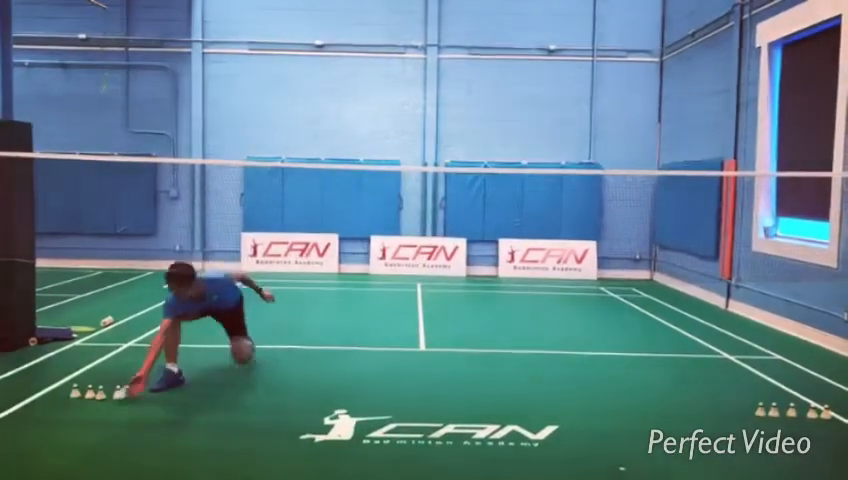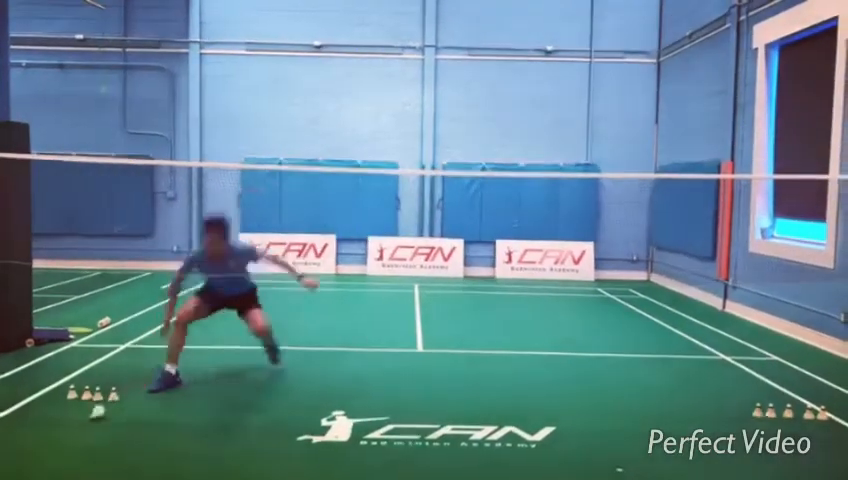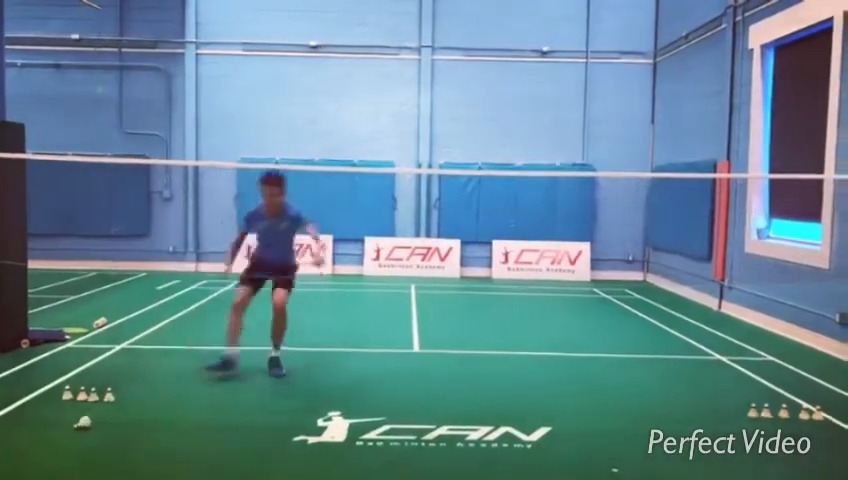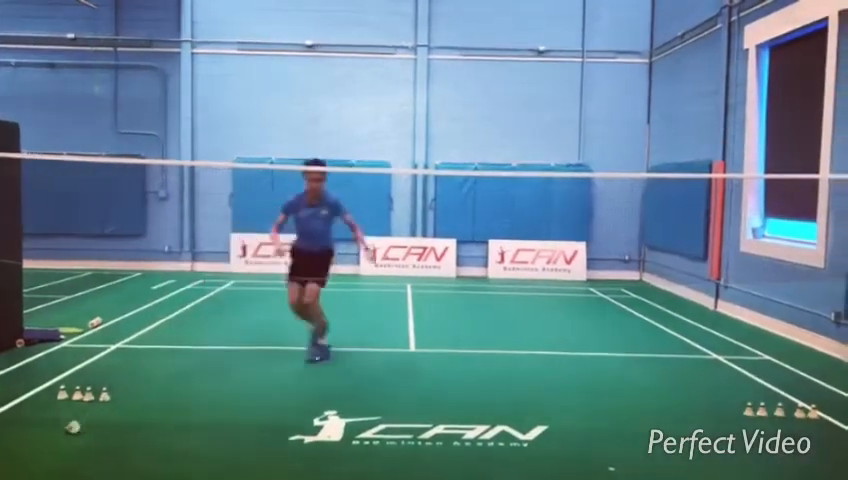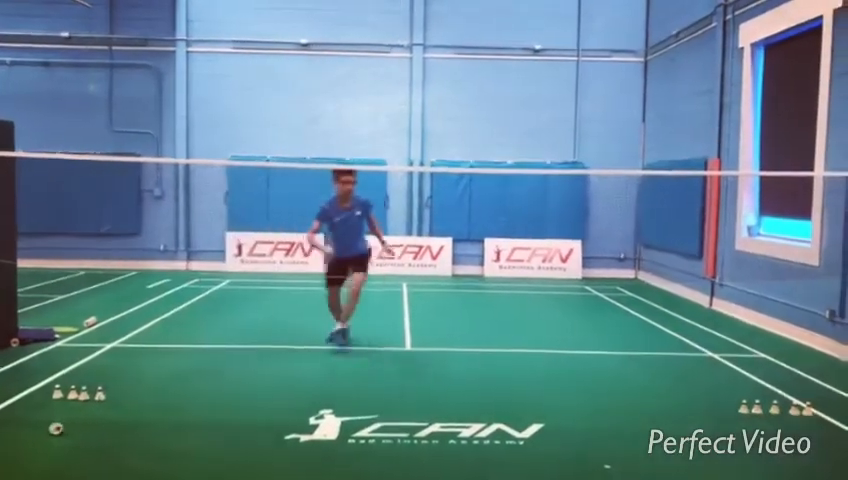
dt=0.2s
person 1, frame 1
left shoulder: (217, 282)
right shoulder: (174, 300)
left elbow: (239, 276)
right elbow: (161, 334)
left wrist: (261, 292)
right wrist: (143, 373)
left hip: (230, 305)
right hip: (201, 307)
left knee: (242, 356)
right knee: (167, 329)
left ankle: (246, 344)
right ankle: (172, 370)
person 1, frame 2
left shoulder: (242, 252)
right shoulder: (197, 257)
left elbow: (275, 259)
right elbow: (177, 282)
left wrist: (300, 277)
right wrist: (168, 317)
left hip: (243, 294)
right hip: (214, 293)
left knee: (261, 329)
right knee: (182, 317)
left ankle: (270, 346)
right ankle: (170, 371)
person 1, frame 3
left shoulder: (293, 215)
right shoulder: (254, 215)
left elbow: (314, 235)
right elbow: (240, 238)
left wrist: (317, 251)
right wrist: (229, 263)
left hip: (285, 265)
right hip: (259, 263)
left knee: (279, 304)
right knee: (238, 302)
left ankle: (274, 355)
right ankle: (230, 356)
person 1, frame 4
left shoulder: (332, 203)
right shoulder: (294, 203)
left elbow: (352, 225)
right elbow: (276, 228)
left wrist: (364, 245)
right wrist: (277, 243)
left hip: (322, 253)
right hip: (301, 252)
left knee: (310, 300)
right knee: (294, 303)
left ankle: (321, 341)
right ankle: (319, 325)
person 1, frame 5
left shoulder: (363, 204)
right shoulder: (327, 208)
left elbow: (371, 223)
right elbow: (311, 235)
left wrist: (383, 242)
right wrist: (323, 248)
left hip: (359, 254)
right hip: (337, 256)
left knee: (355, 286)
right knee: (332, 300)
left ankle: (340, 328)
right ankle: (340, 325)
